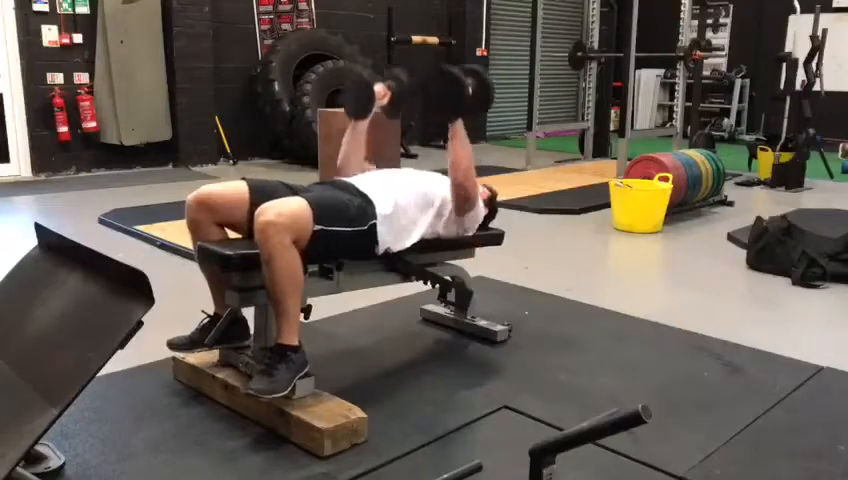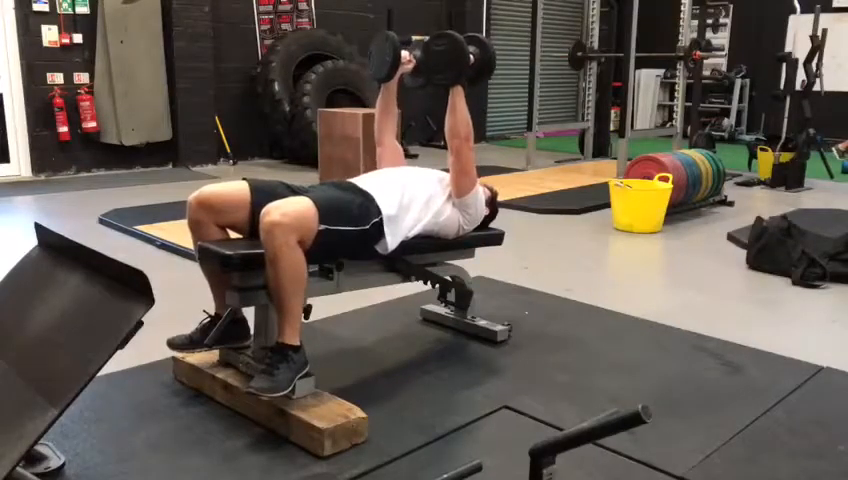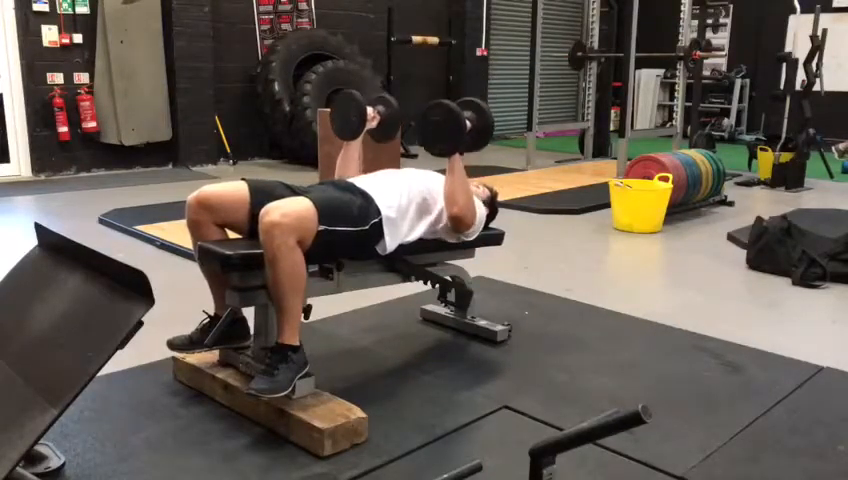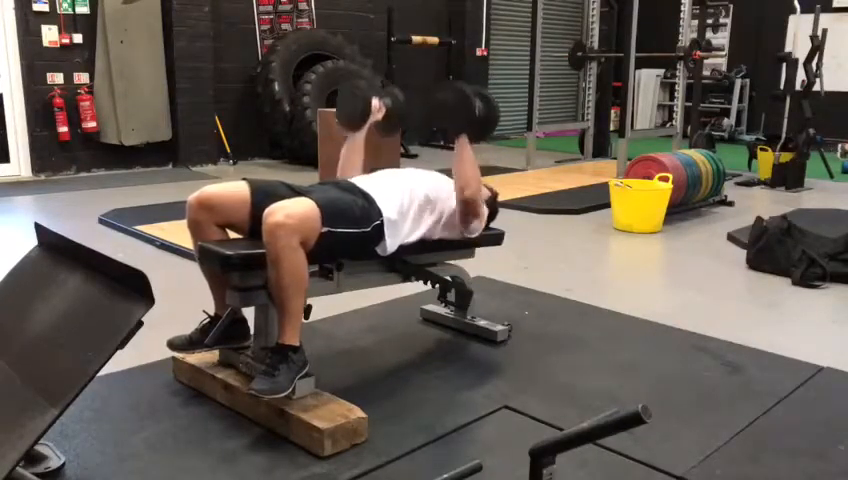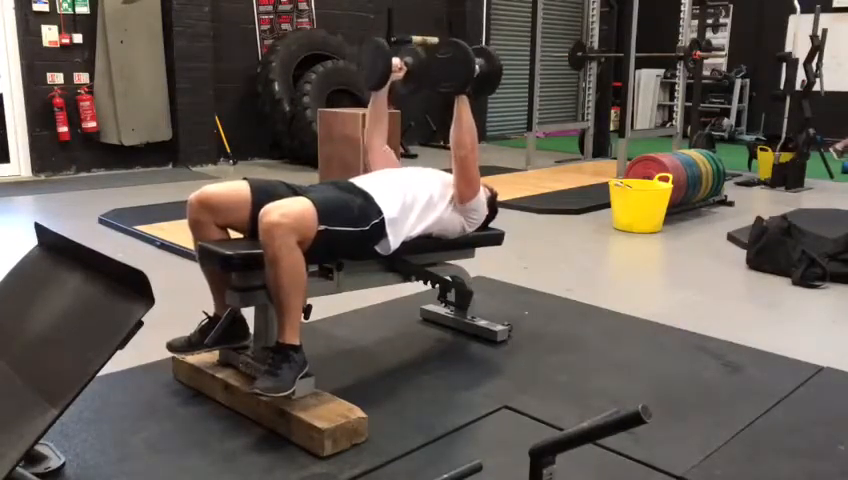
dt=1s
person 1, frame 1
left shoulder: (467, 212)
right shoulder: (427, 188)
left elbow: (465, 179)
right elbow: (347, 165)
left wrist: (456, 118)
left hip: (363, 215)
left knee: (273, 223)
right knee: (201, 204)
left ankle: (289, 353)
right ankle: (226, 322)
person 1, frame 2
left shoulder: (466, 212)
right shoulder: (418, 184)
left elbow: (461, 146)
right elbow: (385, 137)
left wrist: (456, 84)
right wrist: (392, 77)
left hip: (369, 215)
left knee: (278, 222)
right knee: (203, 203)
left ankle: (290, 352)
right ankle: (228, 321)
person 1, frame 3
left shoulder: (470, 218)
right shoulder: (426, 189)
left elbow: (458, 211)
right elbow: (346, 178)
left wrist: (455, 150)
right wrist: (357, 130)
left hip: (369, 214)
left knee: (277, 222)
right knee: (202, 204)
left ankle: (289, 352)
right ankle: (227, 322)
person 1, frame 4
left shoulder: (469, 212)
right shoulder: (424, 186)
left elbow: (469, 192)
right elbow: (346, 173)
left wrist: (463, 134)
right wrist: (362, 126)
left hip: (371, 213)
left knee: (281, 223)
right knee: (202, 205)
left ankle: (289, 353)
right ankle: (228, 322)
person 1, frame 5
left shoulder: (468, 212)
right shoulder: (413, 184)
left elbow: (465, 155)
right elbow: (375, 142)
left wrist: (461, 95)
right wrist: (383, 83)
left hip: (370, 213)
left knee: (277, 222)
right knee: (203, 203)
left ankle: (289, 352)
right ankle: (227, 321)
